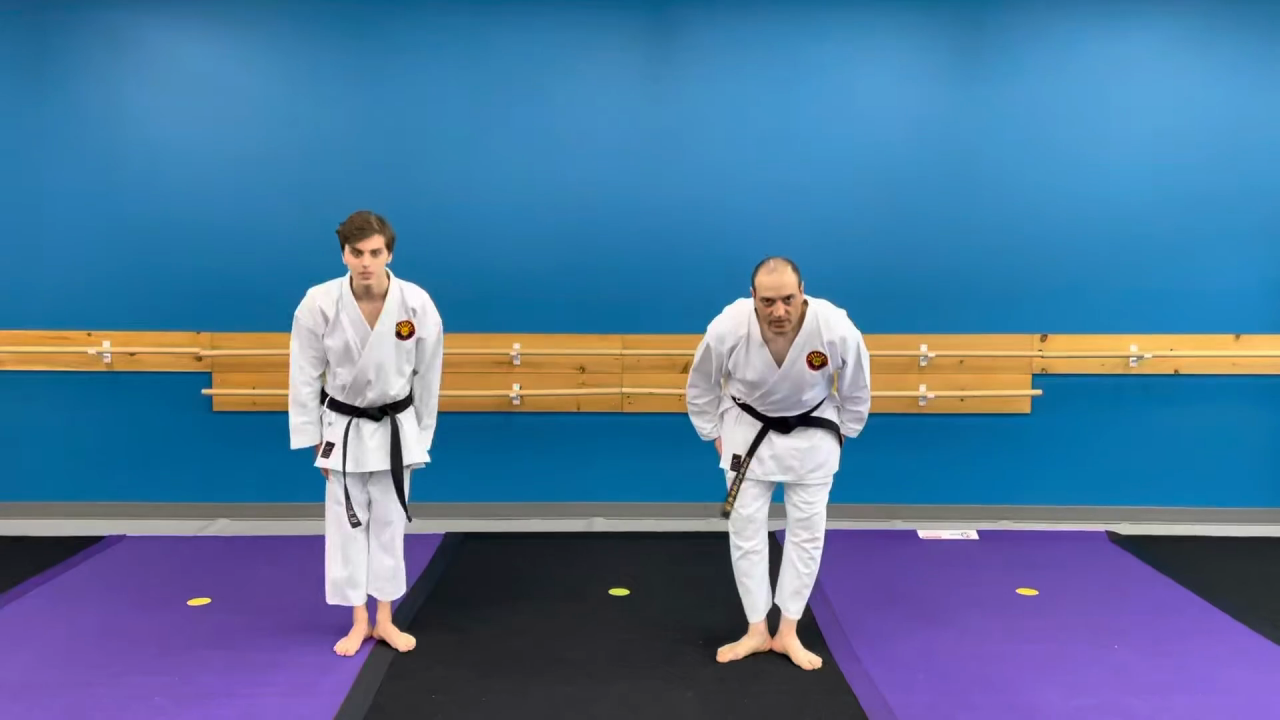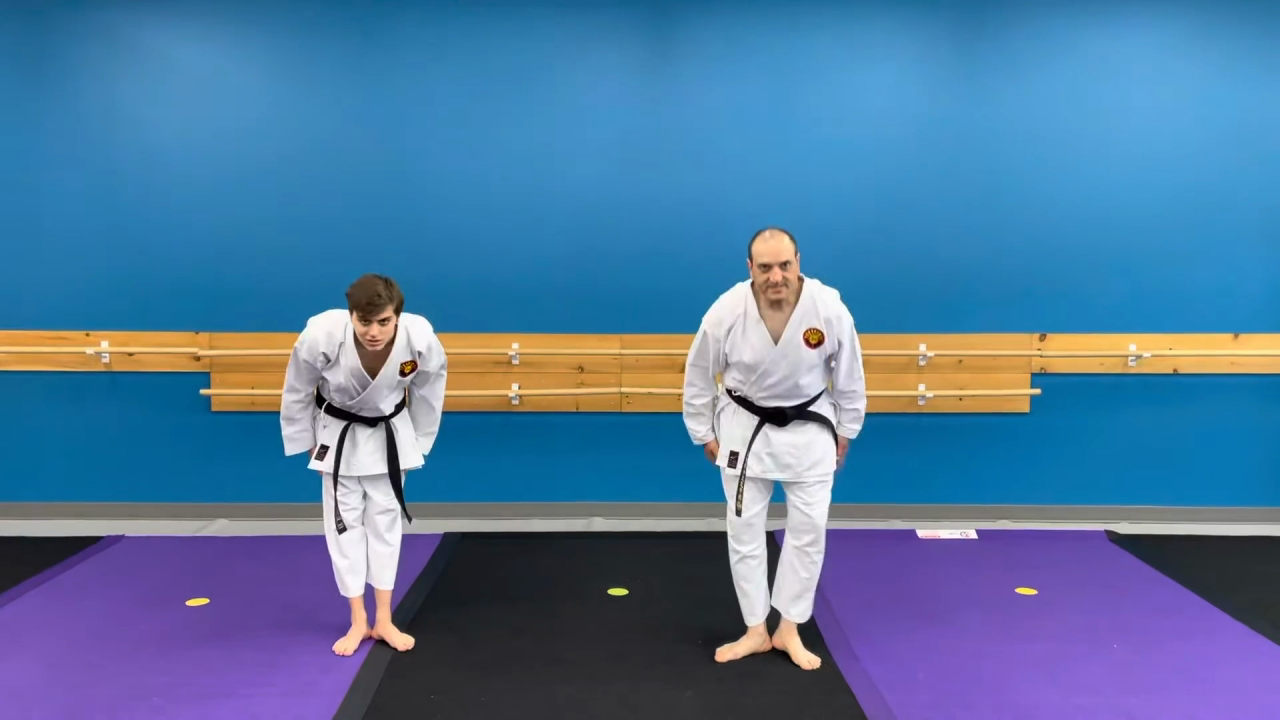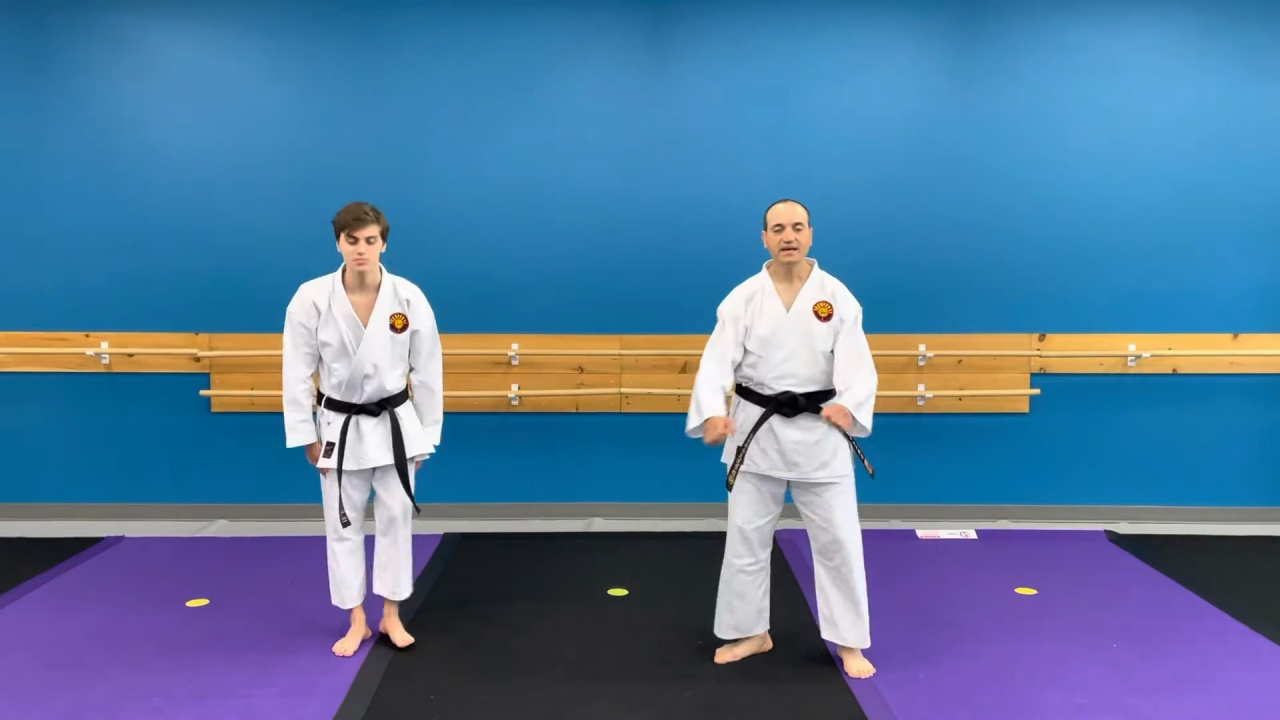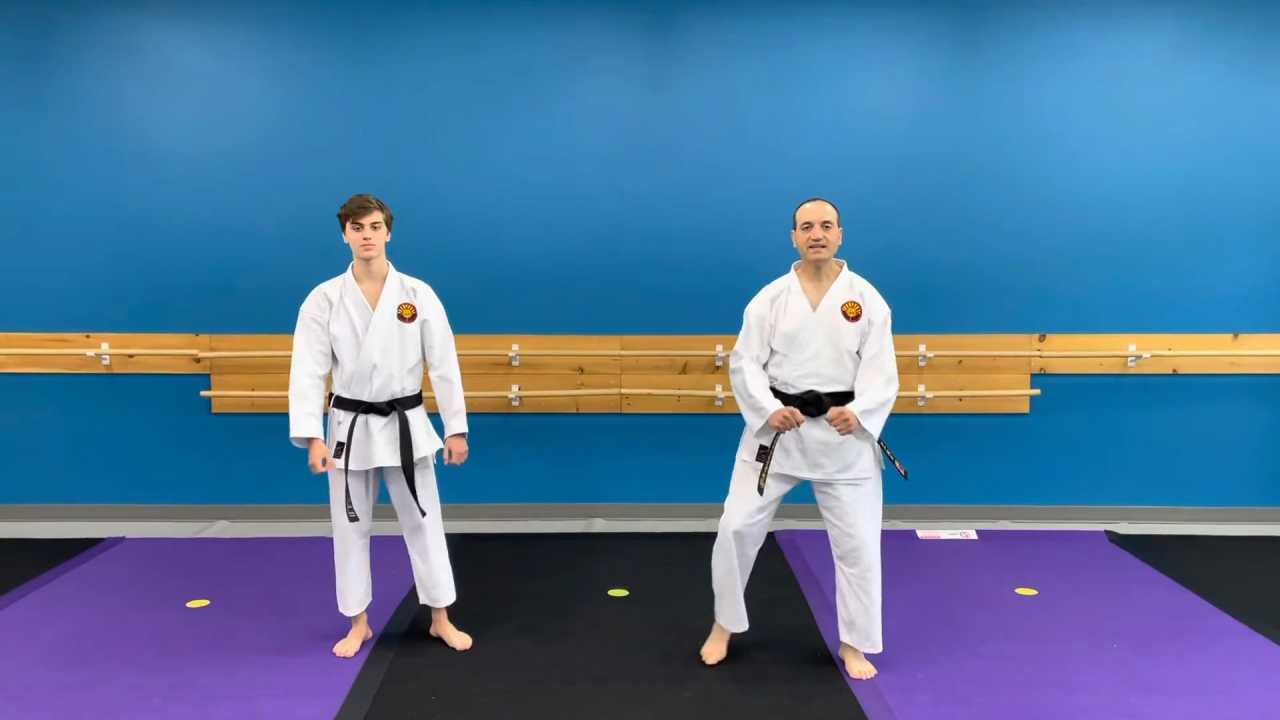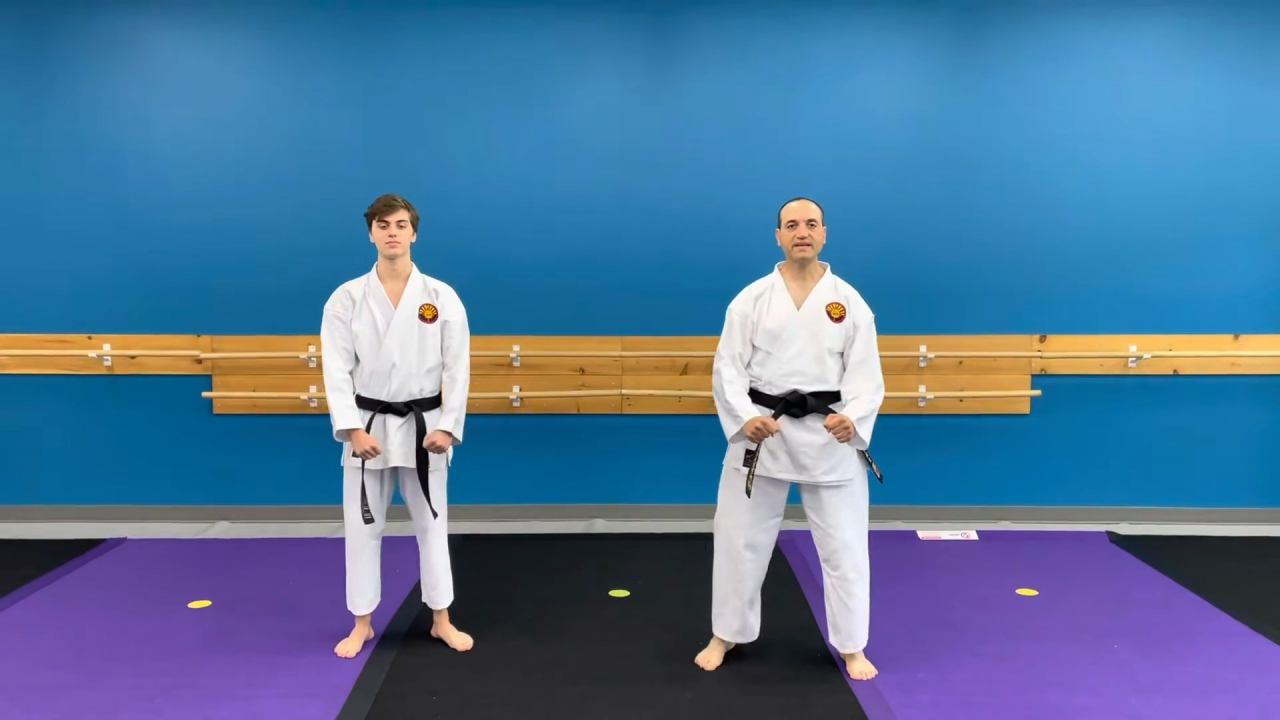
dt=0.4s
person 1, frame 1
left shoulder: (837, 330)
right shoulder: (727, 329)
left elbow: (856, 388)
right elbow: (701, 384)
left wrist: (843, 433)
right wrist: (715, 432)
left hip: (811, 432)
right hip: (749, 429)
left knee: (807, 529)
right knee: (747, 528)
left ankle: (788, 631)
right ankle: (757, 629)
person 1, frame 2
left shoulder: (829, 308)
right shoulder: (726, 312)
left elbow: (847, 377)
right elbow: (700, 377)
left wrist: (845, 430)
right wrist: (705, 433)
left hip: (808, 427)
right hip: (745, 425)
left knee: (808, 526)
right knee: (745, 528)
left ankle: (788, 628)
right ankle: (756, 630)
person 1, frame 3
left shoulder: (837, 296)
right shoulder: (743, 298)
left elbow: (857, 364)
right elbow: (717, 360)
left wrist: (850, 406)
right wrist: (713, 412)
left hip: (820, 431)
right hip: (755, 431)
left knee: (838, 540)
right knee: (746, 538)
left ankle: (850, 641)
right ankle: (753, 632)
person 1, frame 4
left shoulder: (866, 298)
right shoulder: (770, 298)
left elbow: (882, 372)
right elbow: (745, 363)
left wrist: (858, 413)
right wrist: (769, 410)
left hip: (844, 432)
right hip: (776, 428)
left knee: (857, 543)
right knee: (738, 526)
left ankle: (853, 643)
right ankle: (727, 623)
person 1, frame 5
left shoulder: (849, 301)
right shoulder: (752, 299)
left elbow: (866, 374)
right elbow: (728, 366)
left wrist: (853, 418)
right wrist: (744, 418)
left hip: (829, 435)
right hip: (761, 431)
left knee: (844, 546)
right knee: (740, 539)
left ankle: (851, 645)
right ankle: (726, 634)
person 2, frame 1
left shoulder: (417, 303)
right shoulder: (318, 303)
left elbow: (427, 373)
right elbow: (305, 375)
left wrist: (421, 435)
right wrist: (312, 435)
left hip: (394, 426)
right hip: (342, 427)
left knee: (389, 521)
right knee: (346, 522)
left ankle: (384, 619)
right ankle: (359, 621)
person 2, frame 2
left shoulder: (421, 338)
right shoulder: (320, 336)
left elbow: (429, 389)
right elbow: (297, 394)
left wrist: (418, 443)
right wrist: (307, 442)
left hip: (388, 430)
right hip: (338, 429)
left knee: (385, 519)
right knee: (344, 520)
left ankle: (383, 619)
right ankle: (358, 621)
person 2, frame 3
left shoulder: (408, 296)
right shoulder: (311, 298)
left elbow: (427, 369)
right elbow: (297, 373)
left wrist: (429, 434)
right wrist: (307, 436)
left hip: (393, 422)
right hip: (340, 425)
left knee: (396, 517)
right knee: (343, 524)
left ankle: (391, 614)
right ankle: (356, 621)
person 2, frame 4
left shoulder: (419, 294)
right shoulder: (323, 299)
left elbow: (443, 364)
right elbow: (308, 370)
left wrist: (456, 428)
right wrist: (313, 436)
left hip: (407, 425)
right hip: (350, 427)
left knee: (424, 522)
right knee: (351, 527)
left ankle: (440, 618)
right ankle: (358, 623)
person 2, frame 5
left shoulder: (441, 297)
right shoulder: (346, 298)
left elbow: (456, 367)
right elbow: (336, 369)
left wrist: (448, 426)
right wrist: (353, 429)
left hip: (423, 425)
right hip: (369, 426)
left knee: (431, 523)
right knee: (362, 525)
left ankle: (441, 620)
right ankle: (362, 623)
